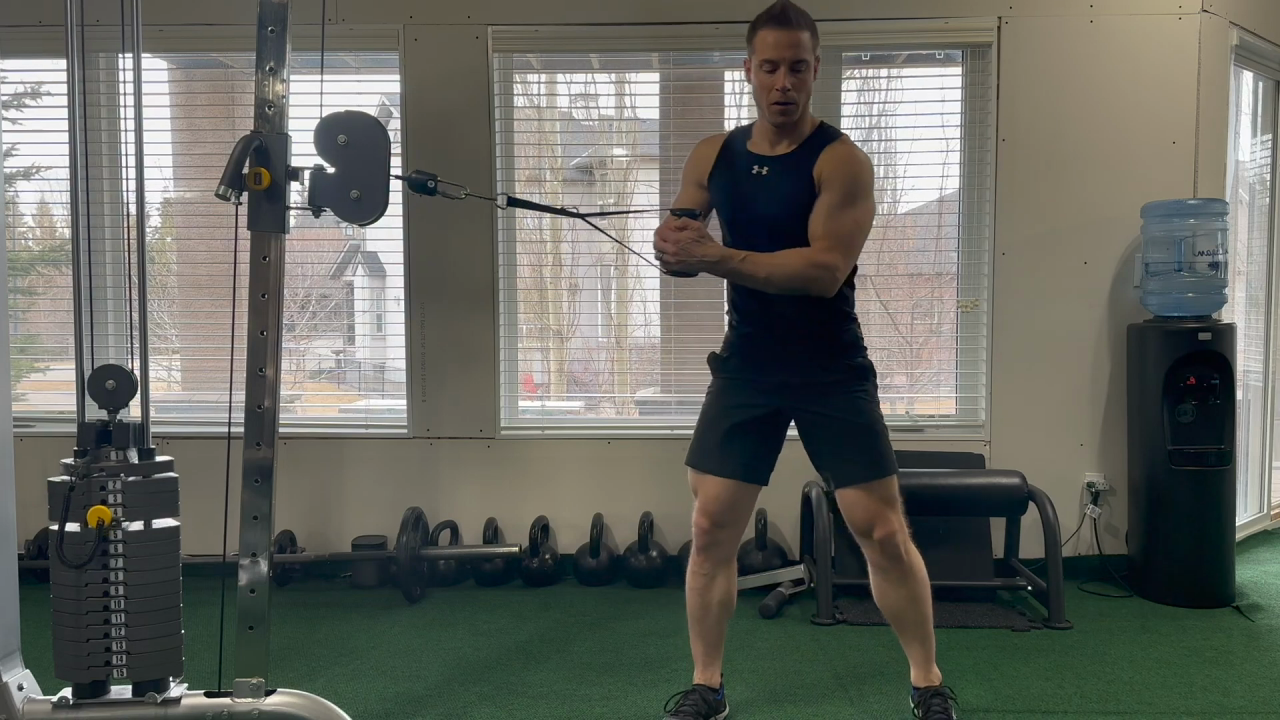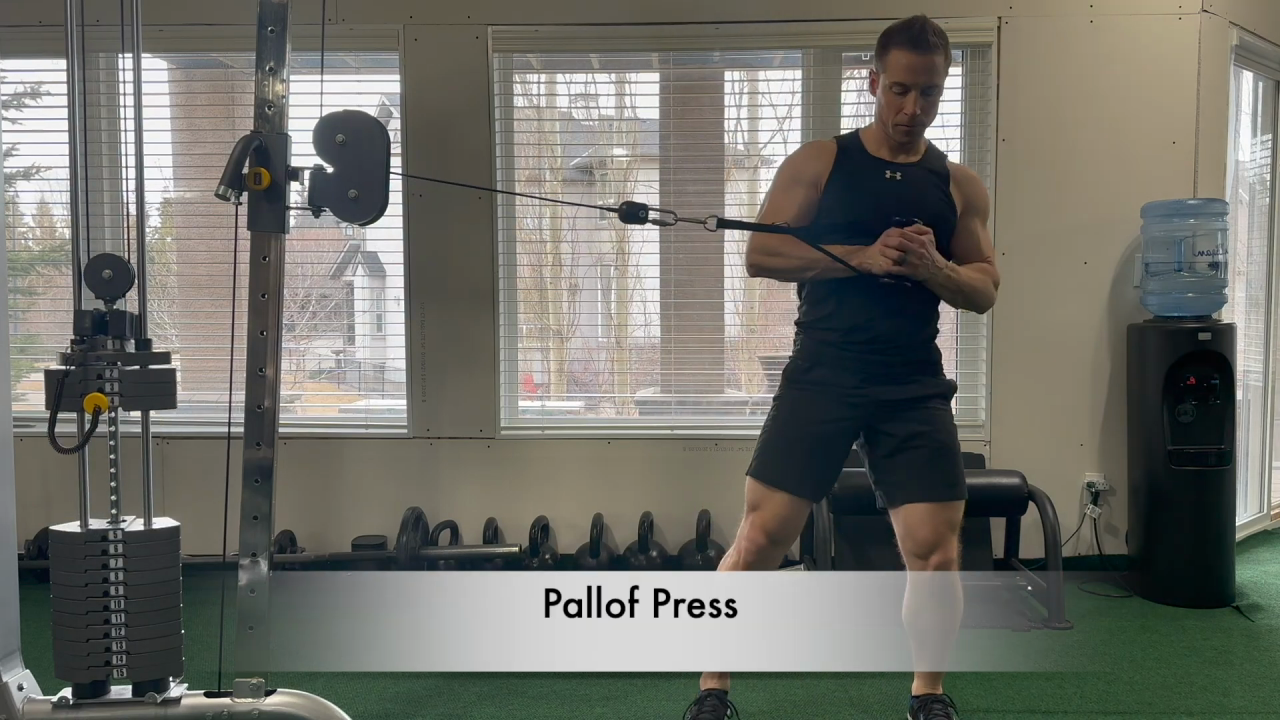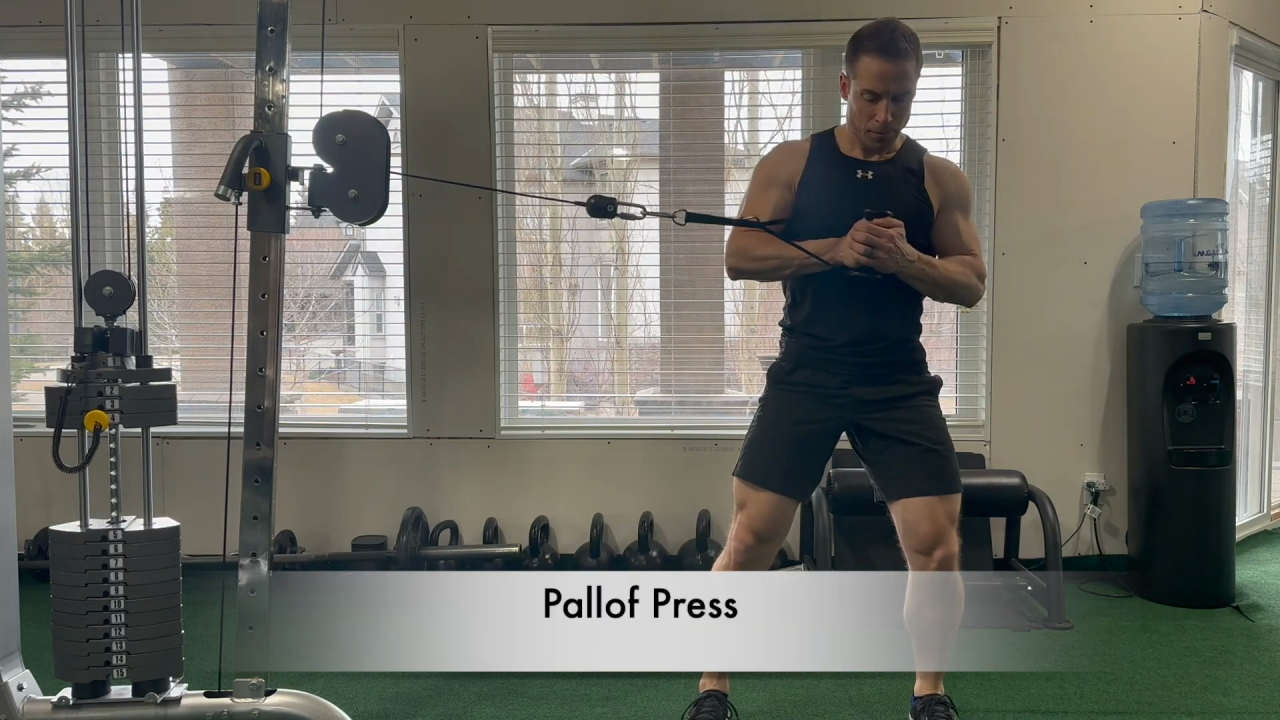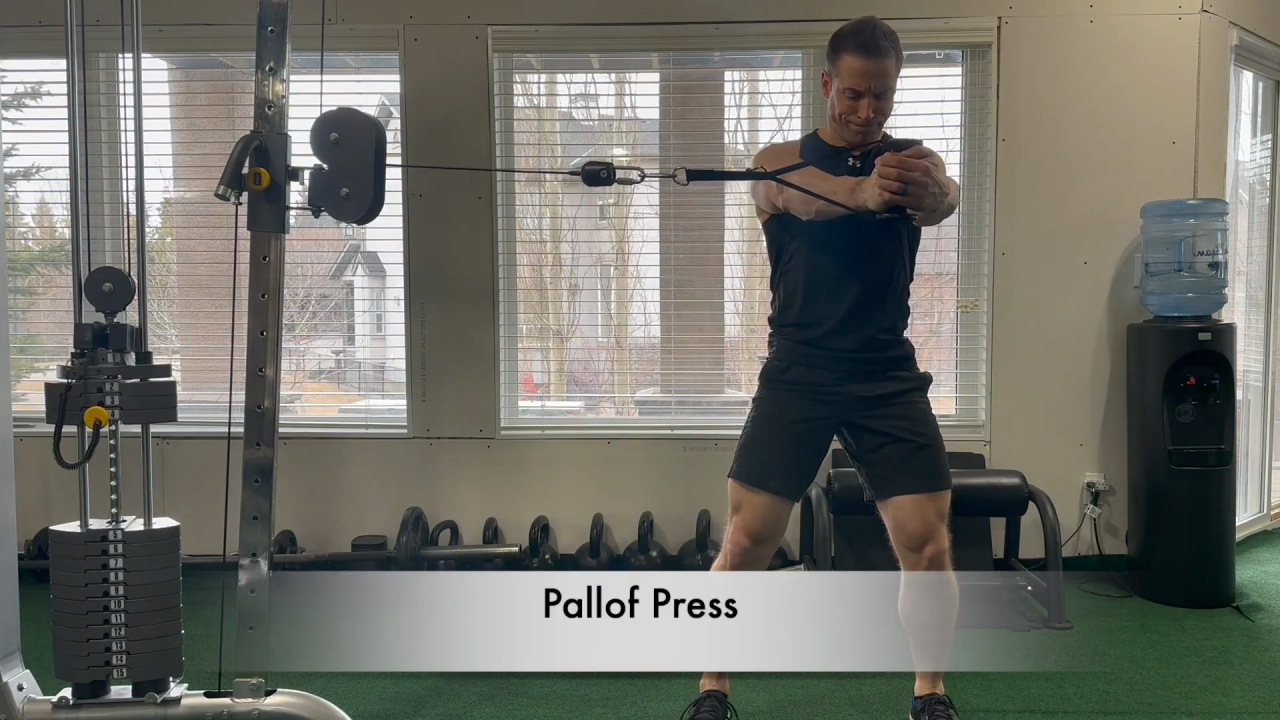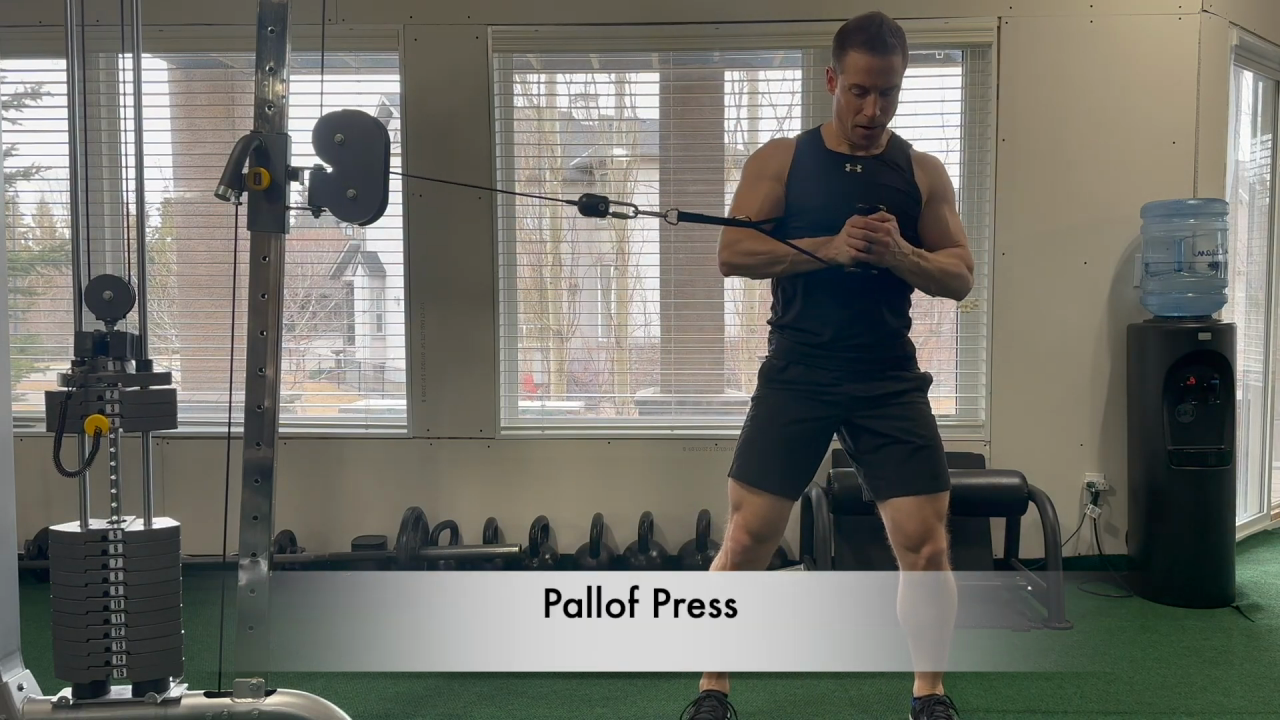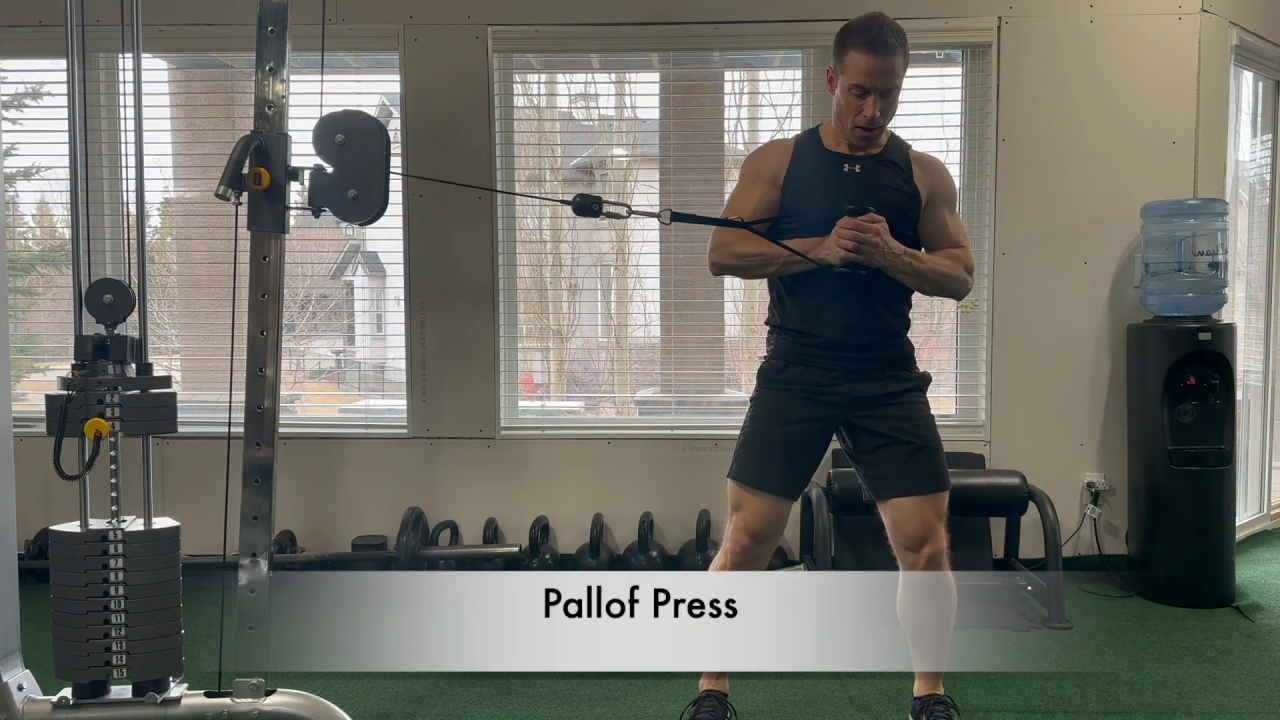
dt=0.7s
person 1, frame 1
left shoulder: (842, 160)
right shoulder: (713, 154)
left elbow: (825, 270)
right elbow: (672, 230)
left wrist: (717, 257)
right wrist: (673, 245)
left hip: (831, 371)
right hip: (746, 367)
left knee: (884, 534)
right knee: (711, 531)
person 1, frame 2
left shoulder: (959, 184)
right shoulder: (818, 162)
left elbow: (985, 289)
right elbow: (761, 254)
left wrist: (932, 265)
right wrist: (864, 255)
left hip: (914, 387)
right hip: (821, 377)
left knee: (936, 556)
right knee: (758, 541)
person 1, frame 3
left shoulder: (940, 178)
right shoulder: (792, 162)
left elbow: (971, 283)
right elbow: (740, 255)
left wrist: (902, 258)
right wrist: (835, 249)
left hip: (899, 383)
right hip: (805, 376)
left knee: (937, 550)
right knee: (748, 541)
person 1, frame 4
left shoulder: (914, 158)
right shoulder: (782, 159)
left elbow: (942, 202)
right elbow: (808, 200)
left wrist: (926, 189)
right wrist: (865, 191)
left hip: (888, 377)
right hip: (798, 374)
left knee: (929, 548)
right knee: (745, 543)
person 1, frame 5
left shoulder: (922, 172)
right shoulder: (780, 160)
left elbow: (960, 277)
right elbow: (733, 253)
left wrist: (899, 253)
right wrist: (830, 247)
left hip: (889, 378)
right hip: (796, 374)
left knee: (926, 547)
right knee: (745, 541)
person 1, frame 6
left shoulder: (924, 174)
right shoulder: (778, 161)
left elbow: (960, 276)
right elbow: (722, 253)
left wrist: (890, 253)
right wrist: (821, 247)
left hip: (887, 380)
right hip: (794, 374)
left knee: (926, 548)
right knee: (743, 543)
